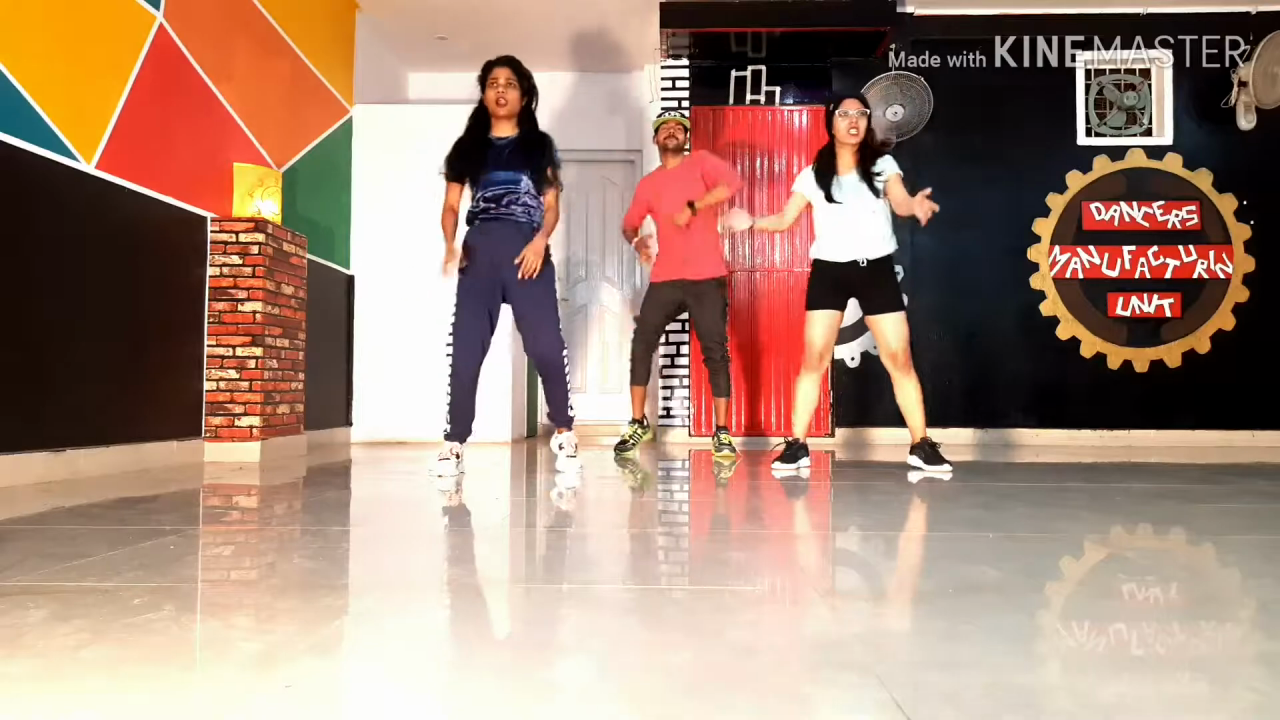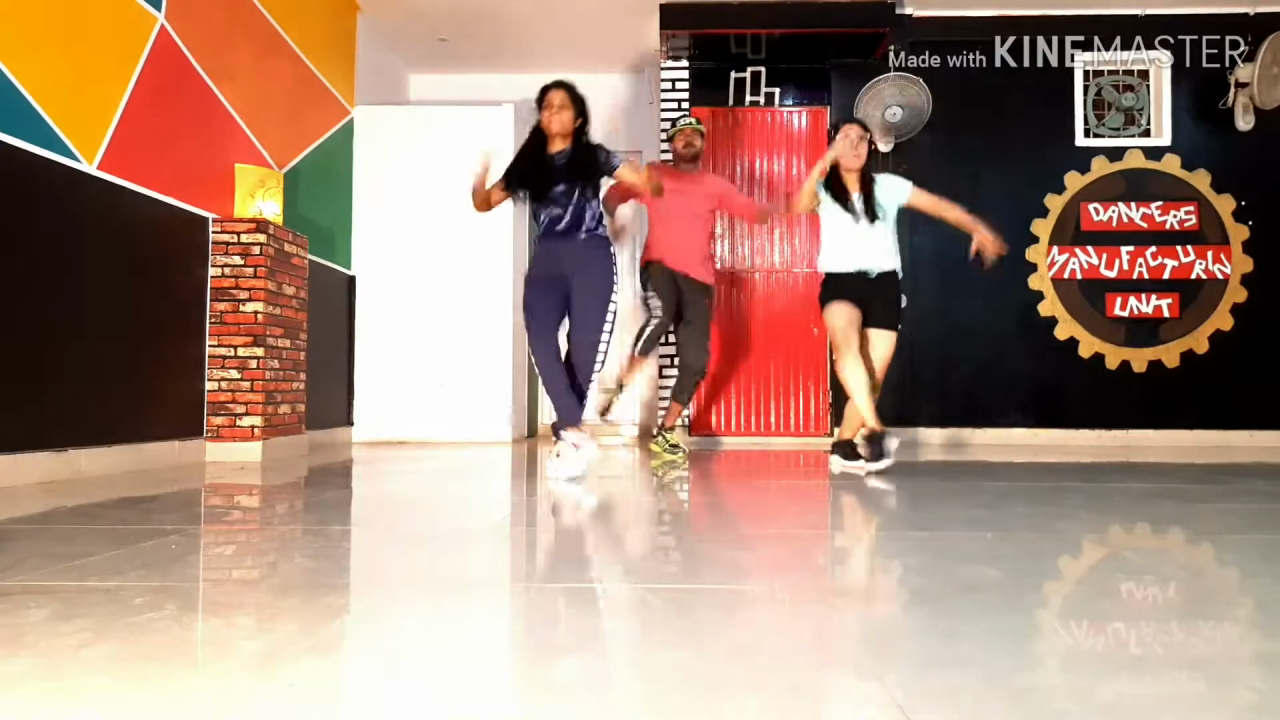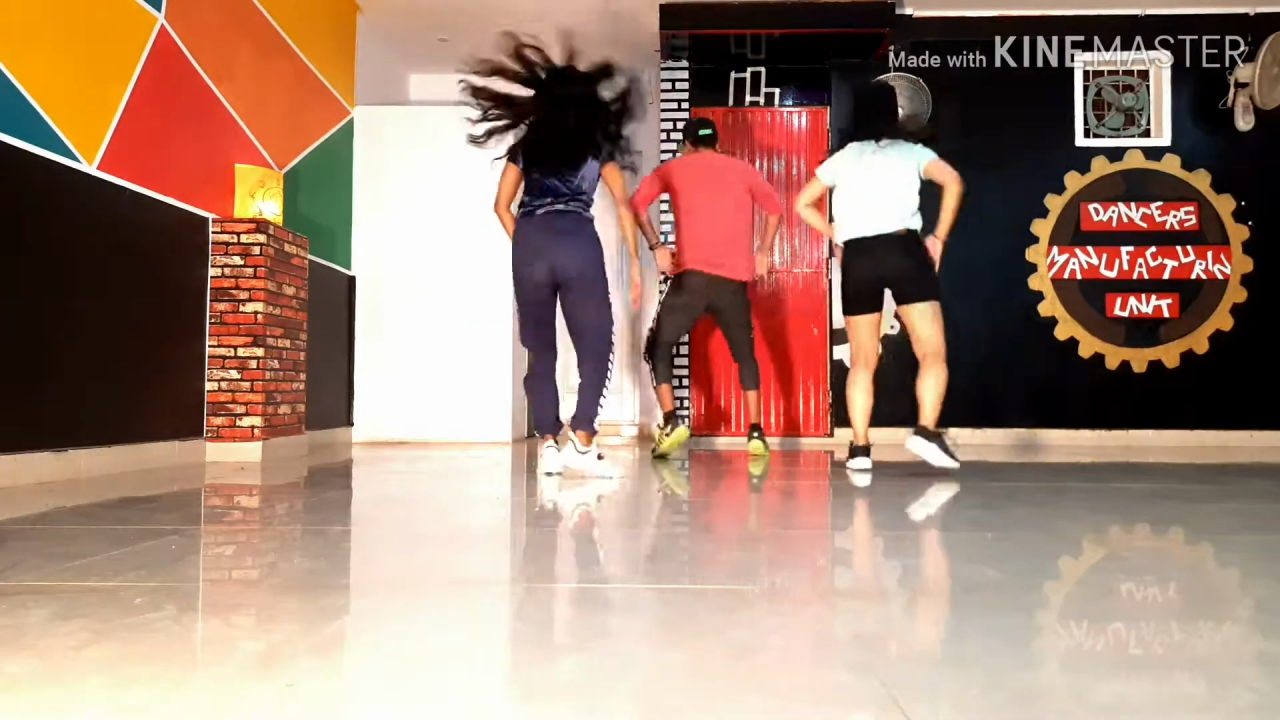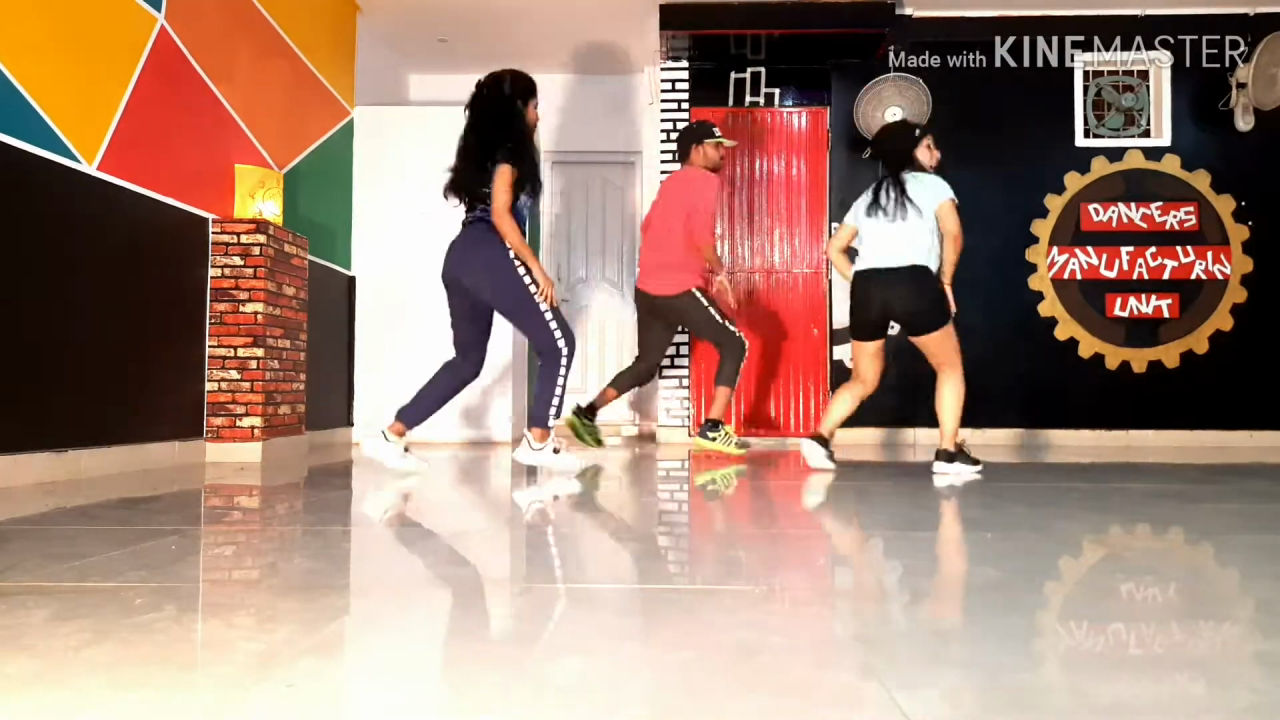
dt=1s
person 1, frame 1
left shoulder: (540, 145)
right shoulder: (468, 146)
left elbow: (552, 206)
right elbow: (450, 205)
left wrist: (541, 241)
right wrist: (451, 244)
left hip: (527, 253)
right hip: (481, 250)
left knee: (547, 345)
right knee: (466, 349)
left ankle: (563, 431)
right ankle: (454, 444)
person 1, frame 2
left shoulder: (591, 157)
right shoulder: (525, 167)
left elbow: (641, 181)
right elbow: (484, 203)
left wrist: (651, 182)
right wrist: (479, 189)
left hip: (591, 259)
right hip: (545, 262)
left knee: (584, 353)
right knee: (542, 343)
left ankle: (566, 438)
right ankle: (572, 432)
person 1, frame 3
left shoulder: (527, 142)
right shoulder: (598, 143)
left elbow: (502, 205)
right elbow: (622, 204)
right wrist: (634, 263)
left hip: (530, 246)
right hip: (578, 243)
left knee: (540, 353)
right knee: (596, 349)
left ankle: (549, 443)
right ankle: (582, 441)
person 1, frame 4
left shoulder: (481, 146)
right shoulder: (511, 145)
right elbow: (500, 213)
right wrist: (538, 270)
left hip: (459, 257)
right hip: (493, 257)
left knee: (468, 359)
right knee: (558, 345)
left ankle: (393, 434)
right ankle: (539, 442)
person 2, frame 1
left shoulder: (883, 165)
right shoulder: (814, 175)
left elbow: (899, 202)
right elbow: (784, 220)
left wrist: (914, 205)
right wrist: (752, 223)
left hip: (876, 270)
right hip: (829, 270)
left knee: (900, 360)
right knee: (814, 359)
left ankle: (922, 445)
right ankle: (797, 444)
person 2, frame 2
left shoulder: (888, 186)
right shoulder: (825, 189)
left elbow: (940, 206)
right elbow: (799, 206)
left wrist: (978, 229)
right wrist: (824, 163)
left hip: (881, 285)
right hip: (839, 284)
left knee: (872, 377)
right knee: (846, 345)
left ankle: (845, 444)
right ankle: (872, 431)
person 2, frame 3
left shoulder: (841, 158)
right shoulder: (911, 151)
left elbow: (802, 205)
right elbow: (953, 182)
left wrist: (838, 237)
right wrist: (938, 237)
left hip: (857, 258)
right hip: (903, 251)
left knee: (862, 363)
right knee: (933, 354)
left ankle: (859, 446)
right ankle: (927, 430)
person 2, frame 4
left shoulder: (868, 197)
right shoulder: (932, 185)
left elbow: (834, 248)
right elbow: (952, 232)
right wrist: (944, 281)
left hip: (867, 287)
right hip: (914, 284)
left knee: (864, 381)
right knee: (950, 368)
left ankle: (822, 438)
right ankle: (949, 452)
person 3, frame 1
left shoulder: (702, 163)
right shoulder: (649, 183)
left elbow: (733, 184)
right elbow: (630, 224)
left wrist: (692, 207)
right wrist: (637, 241)
left hip: (708, 278)
right hip: (665, 278)
left knee: (715, 352)
right knee: (642, 343)
left ankle: (723, 432)
right ankle: (638, 423)
person 3, frame 2
left shoulder: (715, 185)
right shoulder: (655, 175)
left elbow: (752, 211)
right elbow: (615, 196)
left wrist: (764, 210)
left hip: (697, 280)
right hip: (659, 267)
left knee: (696, 364)
right knee: (660, 315)
left ankle: (666, 432)
right ankle: (619, 385)
person 3, frame 3
left shoulder: (672, 169)
right shoulder: (742, 169)
left elbow: (636, 203)
right elbow: (775, 207)
left wrist: (657, 246)
right wrist: (763, 251)
left hip: (692, 274)
right hip: (734, 277)
left knee: (657, 348)
right knee: (744, 353)
left ankle: (671, 421)
right ankle: (756, 431)
person 3, frame 4
left shoulder: (671, 183)
right shoulder: (707, 181)
left elbow: (649, 229)
right elbow: (702, 236)
right wrist: (719, 273)
left hip: (647, 289)
right hip: (680, 289)
left knee: (646, 366)
right knee: (735, 347)
left ankle: (588, 412)
right ankle: (713, 427)
